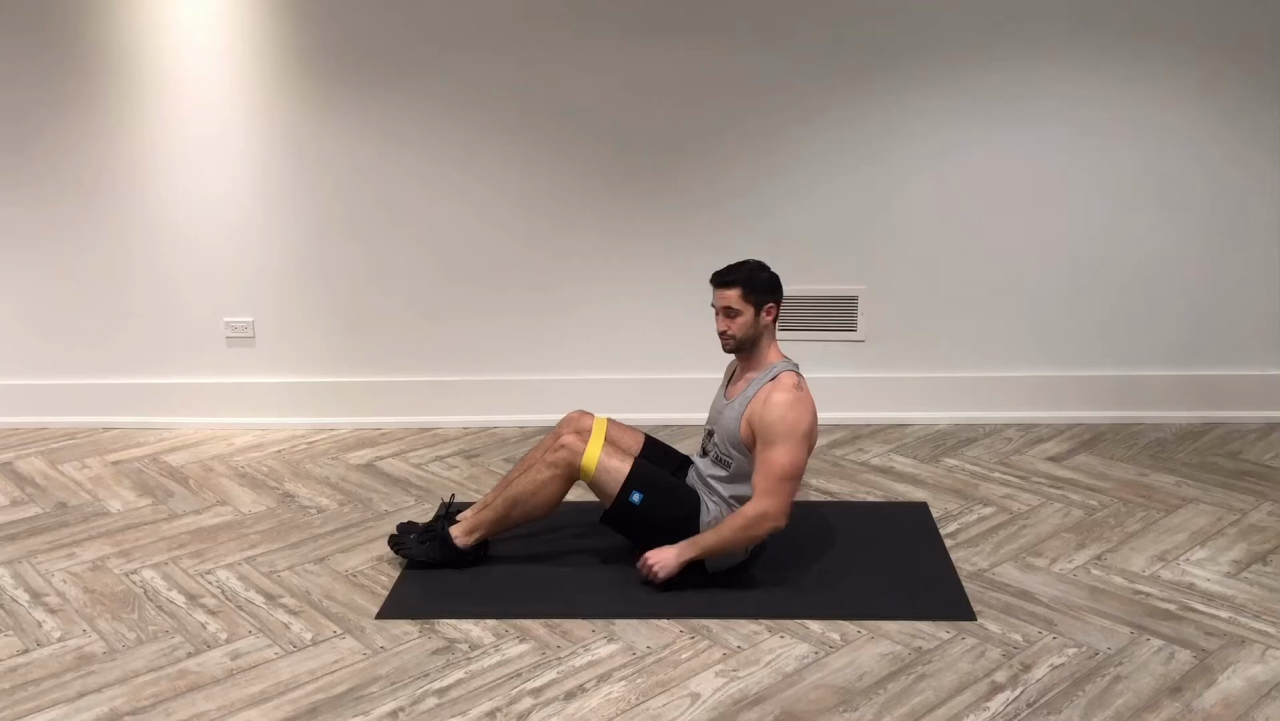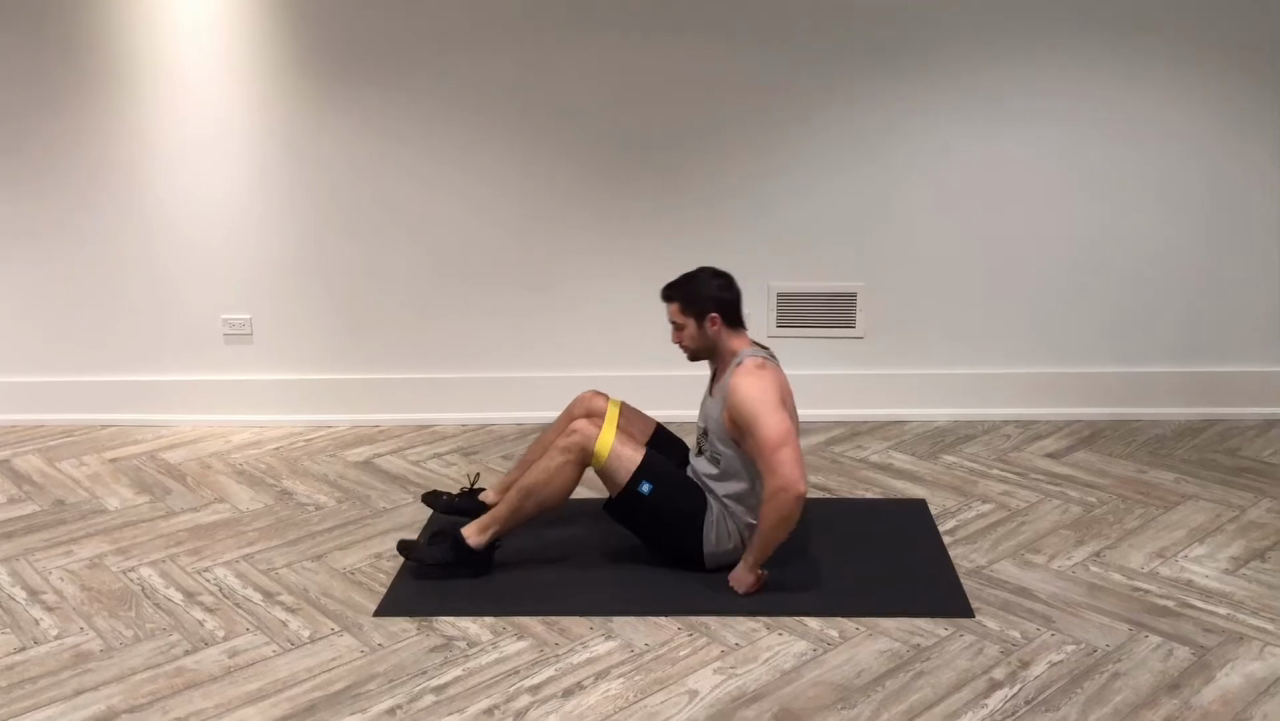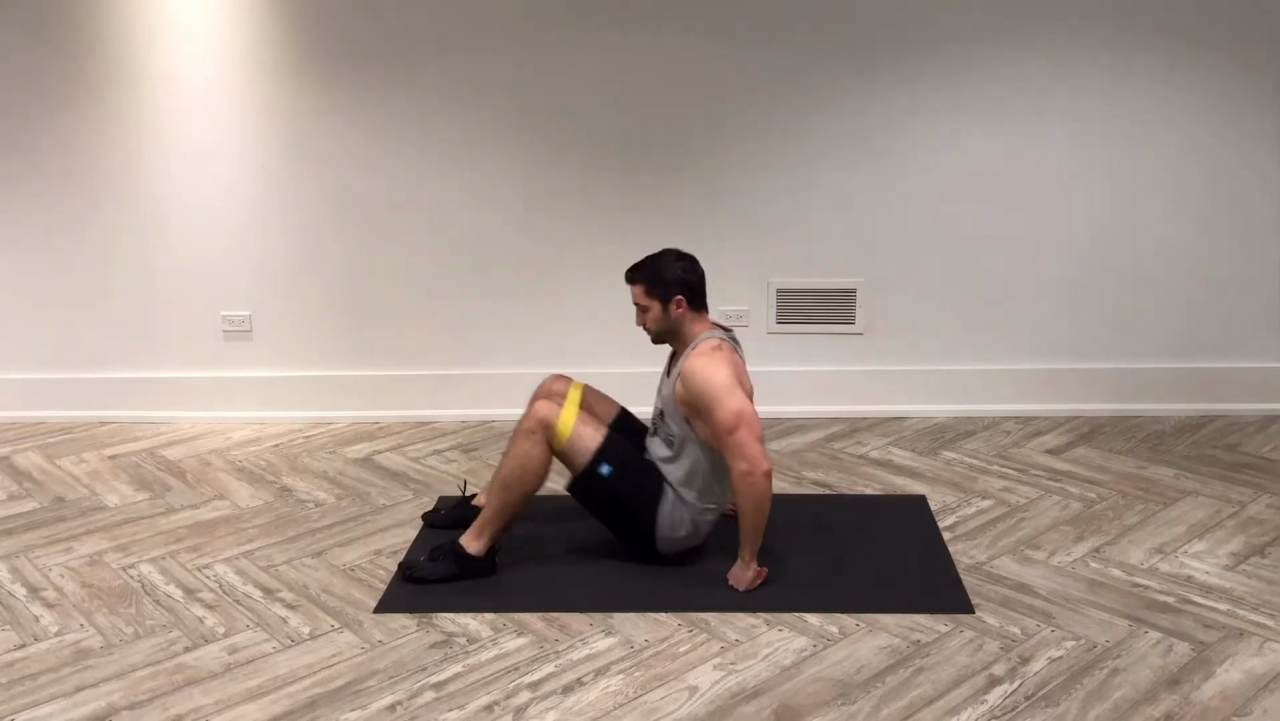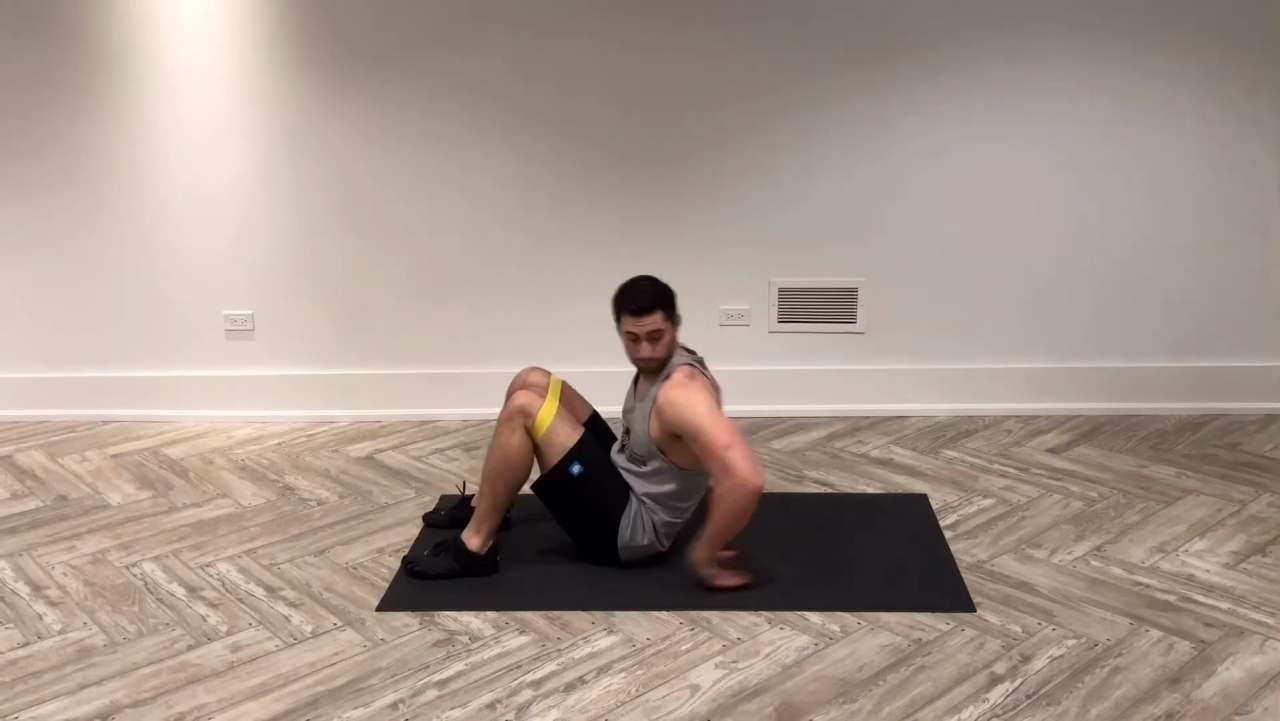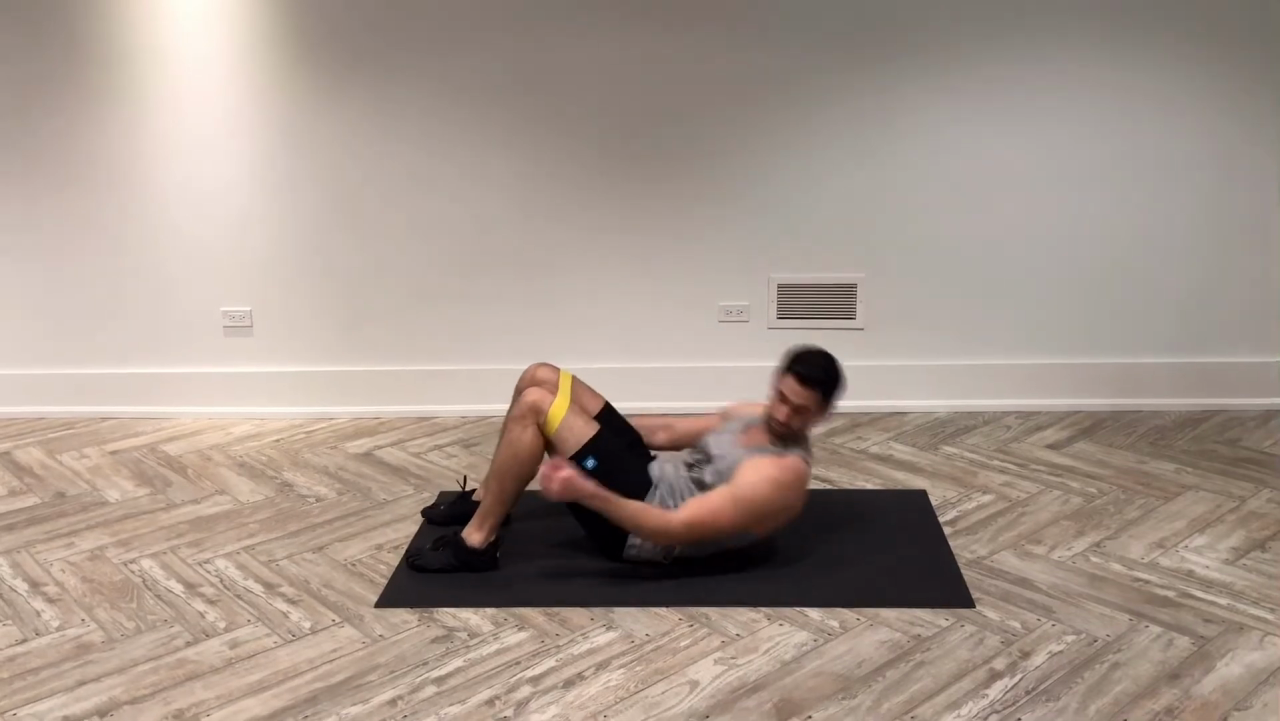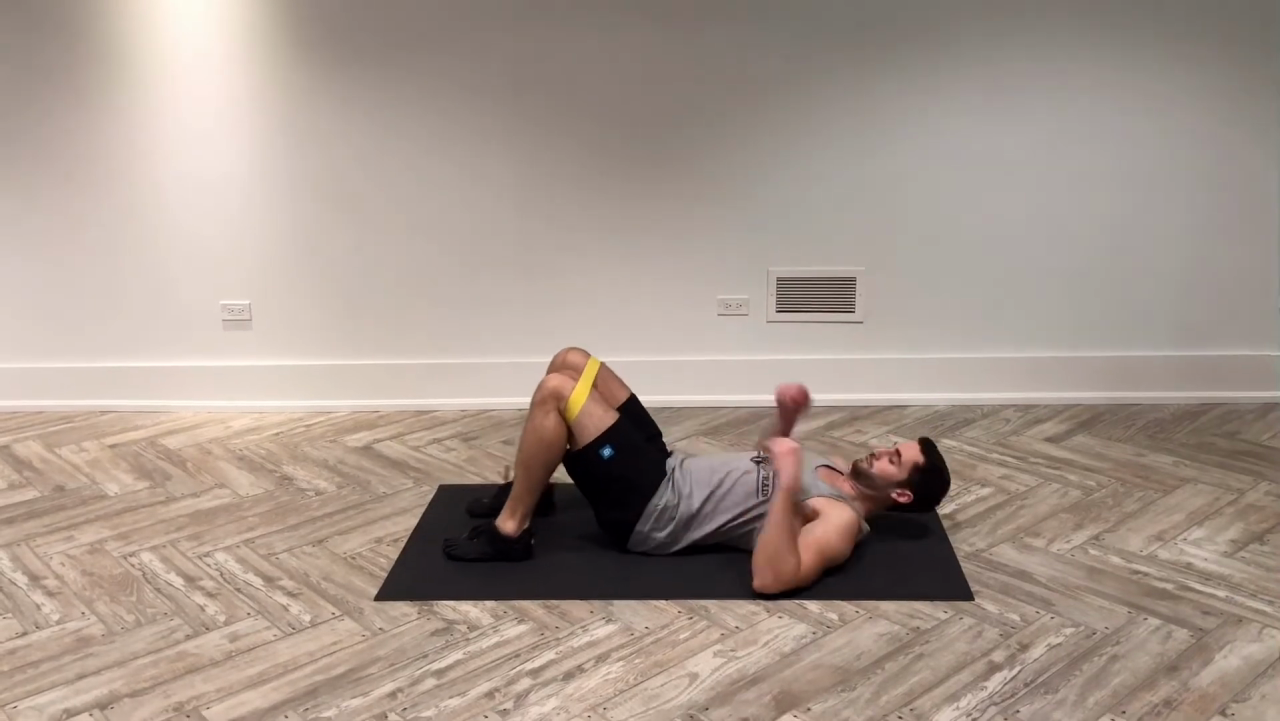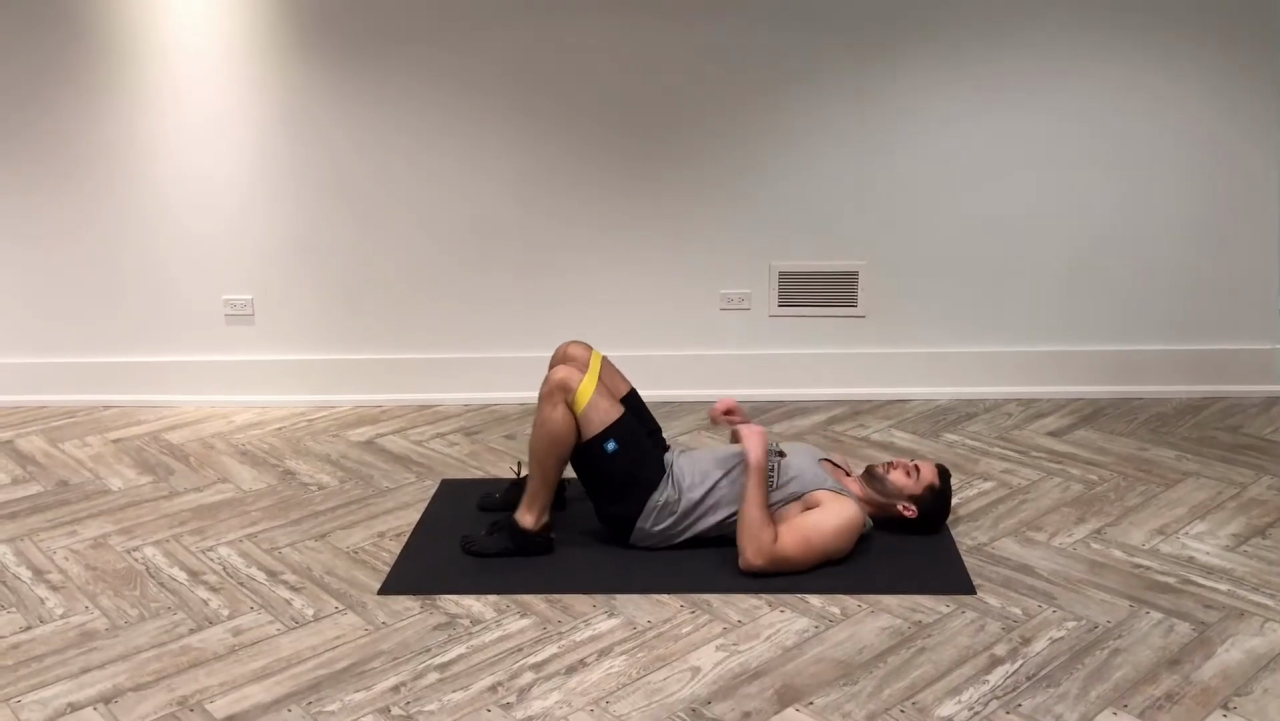
dt=0.4s
person 1, frame 1
left shoulder: (782, 398)
right shoulder: (742, 366)
left elbow: (769, 513)
left wrist: (679, 553)
left hip: (710, 525)
right hip: (698, 486)
left knee: (570, 450)
right knee: (577, 425)
left ankle: (461, 541)
right ankle: (469, 518)
person 1, frame 2
left shoulder: (749, 383)
right shoulder: (735, 359)
left elbow: (790, 487)
left wrist: (750, 565)
left hip: (716, 530)
right hip: (701, 484)
left knee: (580, 438)
right knee: (590, 405)
left ankle: (473, 544)
right ankle: (491, 499)
person 1, frame 3
left shoulder: (705, 365)
right shoulder: (707, 340)
left elbow: (755, 467)
right elbow: (739, 424)
left wrist: (747, 562)
right wrist: (734, 498)
left hip: (668, 520)
left knee: (542, 416)
right knee: (557, 390)
left ankle: (474, 550)
right ankle: (487, 503)
person 1, frame 4
left shoulder: (679, 390)
right shoulder: (664, 365)
left elbow: (747, 479)
left wrist: (705, 553)
left hip: (631, 523)
left knee: (524, 407)
right knee: (532, 381)
left ankle: (475, 549)
right ankle: (486, 504)
person 1, frame 5
left shoulder: (777, 479)
right shoulder: (756, 416)
left elbow: (671, 529)
right elbow: (665, 433)
left wrist: (585, 492)
right wrist: (592, 415)
left hip: (637, 527)
left knee: (534, 401)
right knee: (542, 377)
left ankle: (476, 542)
right ankle: (487, 500)
person 1, frame 6
left shoulder: (841, 521)
right shoulder: (833, 470)
left elbow: (770, 580)
left wrist: (789, 483)
right wrist: (786, 415)
left hip: (648, 513)
right hip: (666, 471)
left knee: (555, 391)
right knee: (572, 361)
left ankle: (510, 531)
right ankle: (531, 491)
person 1, frame 7
left shoulder: (844, 517)
right shoulder: (835, 469)
left elbow: (756, 555)
left wrist: (755, 462)
right wrist: (743, 426)
left hip: (648, 506)
right hip: (666, 466)
left knee: (563, 383)
right knee: (575, 354)
left ankle: (530, 525)
right ankle: (541, 485)
